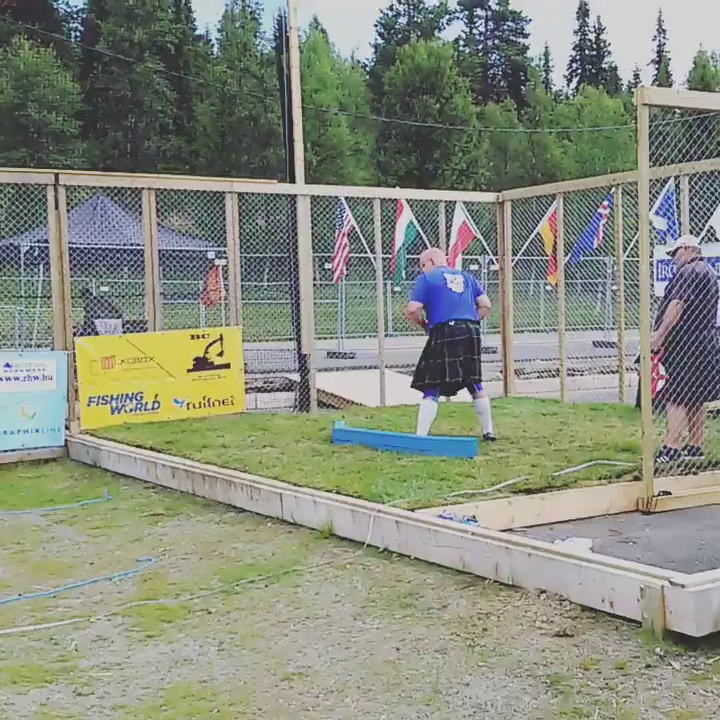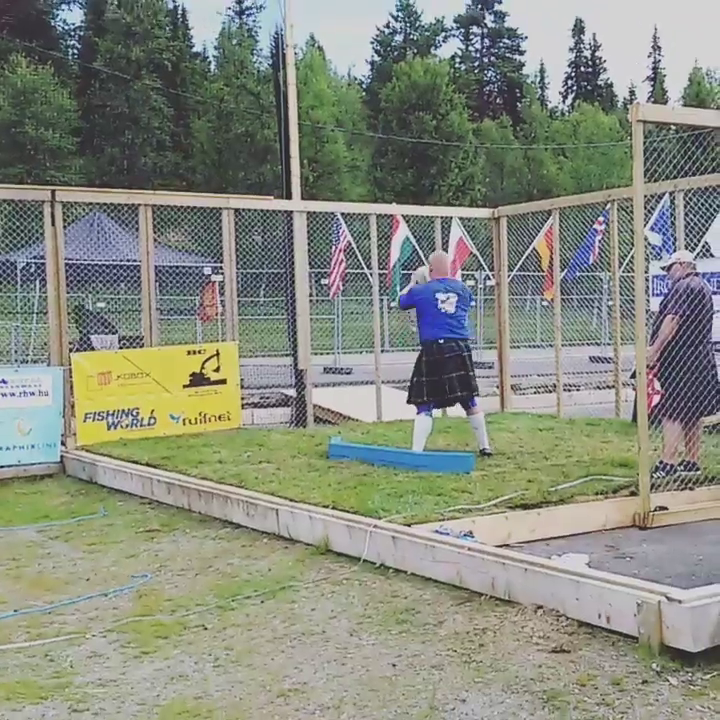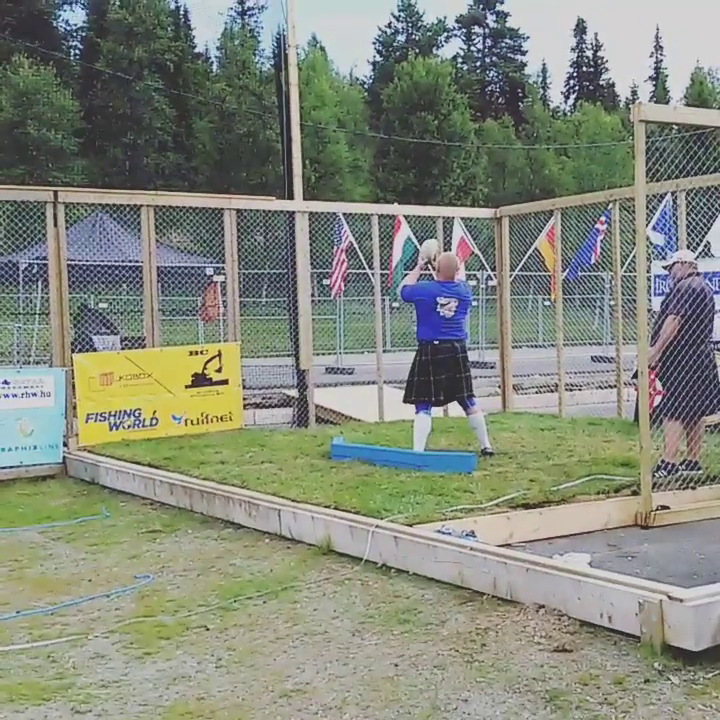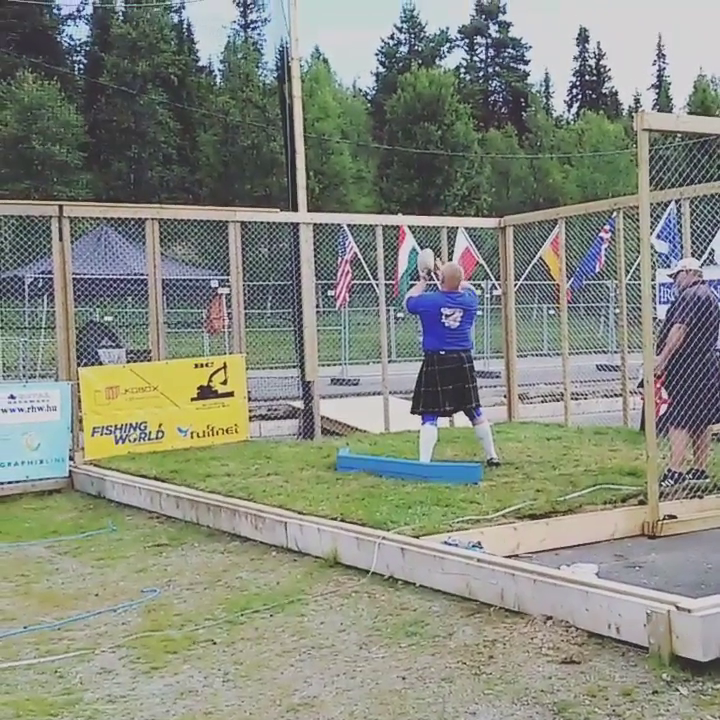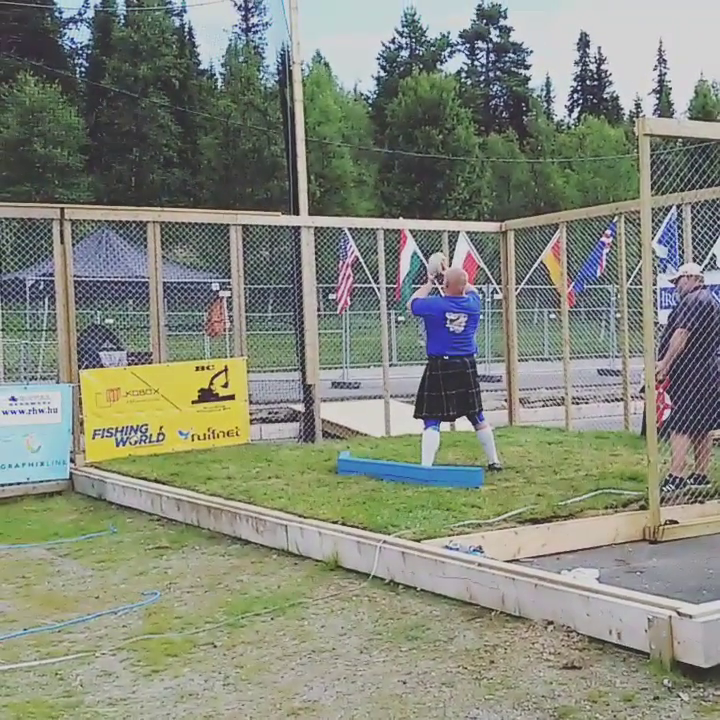
dt=0.5s
person 1, frame 1
left shoulder: (689, 272)
left elbow: (678, 304)
left wrist: (660, 333)
left hip: (686, 343)
left knee: (676, 397)
right knee: (696, 397)
left ankle: (672, 450)
right ankle: (695, 447)
person 1, frame 2
left shoulder: (684, 287)
left elbow: (673, 319)
left wrist: (655, 349)
left hip: (681, 358)
right hip: (700, 357)
left knee: (672, 412)
right knee: (693, 413)
left ankle: (668, 464)
right ankle: (692, 462)
person 1, frame 3
left shoulder: (685, 287)
left elbow: (674, 320)
left wrist: (656, 349)
left hip: (682, 358)
right hip: (700, 358)
left knee: (673, 411)
right knee: (694, 412)
left ankle: (669, 465)
right ankle: (693, 462)
person 1, frame 4
left shoulder: (691, 295)
left elbow: (680, 328)
left wrist: (662, 358)
left hip: (688, 367)
left knee: (679, 420)
right knee: (700, 420)
left ankle: (675, 473)
right ankle: (699, 471)
person 1, frame 5
left shoulder: (693, 300)
left elbow: (682, 333)
left wrist: (665, 362)
left hip: (690, 372)
left knee: (681, 425)
right knee: (701, 426)
left ankle: (676, 478)
right ankle: (701, 475)
person 2, frame 1
left shoulder: (426, 278)
right shoulder: (466, 277)
left elbow: (412, 309)
right elbow: (486, 306)
left wrist: (423, 324)
left hip: (445, 334)
right hip: (471, 333)
left knee: (432, 390)
right knee: (475, 385)
left ankle: (420, 437)
right ankle: (489, 431)
person 2, frame 2
left shoulder: (420, 290)
right shoulder: (463, 289)
left elbow: (402, 303)
left hip: (433, 351)
right hip: (461, 350)
left knee: (425, 405)
right knee: (470, 402)
left ankle: (416, 452)
right ankle: (484, 446)
person 2, frame 3
left shoulder: (423, 290)
right shoulder: (464, 291)
left elbow: (403, 290)
left wrist: (418, 268)
right wrist: (449, 265)
left hip: (430, 353)
right hip: (457, 351)
left knee: (423, 406)
right knee: (468, 401)
left ankle: (418, 452)
right ankle: (486, 446)
person 2, frame 4
left shoulder: (428, 301)
right shoulder: (469, 300)
left elbow: (408, 302)
right elbow: (467, 287)
left wrist: (422, 282)
right wrist: (447, 272)
left hip: (436, 363)
right hip: (463, 362)
left knee: (429, 416)
right knee: (475, 411)
left ankle: (424, 463)
right ankle: (492, 456)
person 2, frame 5
left shoulder: (433, 305)
right shoulder: (473, 304)
left elbow: (412, 304)
right elbow: (471, 290)
left wrist: (429, 283)
right wrist: (453, 275)
left hip: (439, 368)
right hip: (466, 367)
left knee: (432, 421)
right knee: (477, 417)
left ankle: (426, 467)
right ankle: (494, 461)
